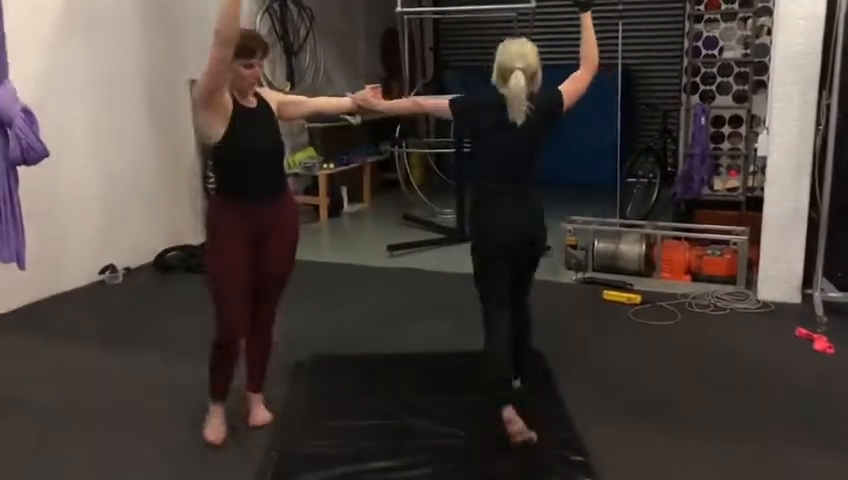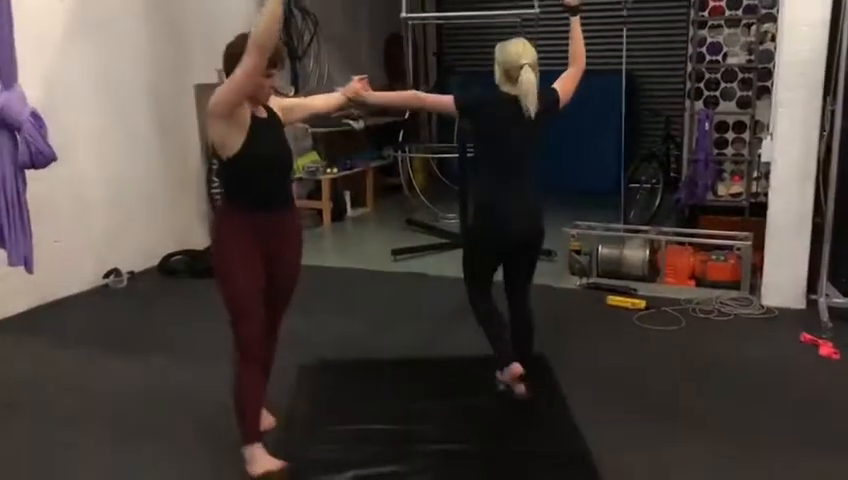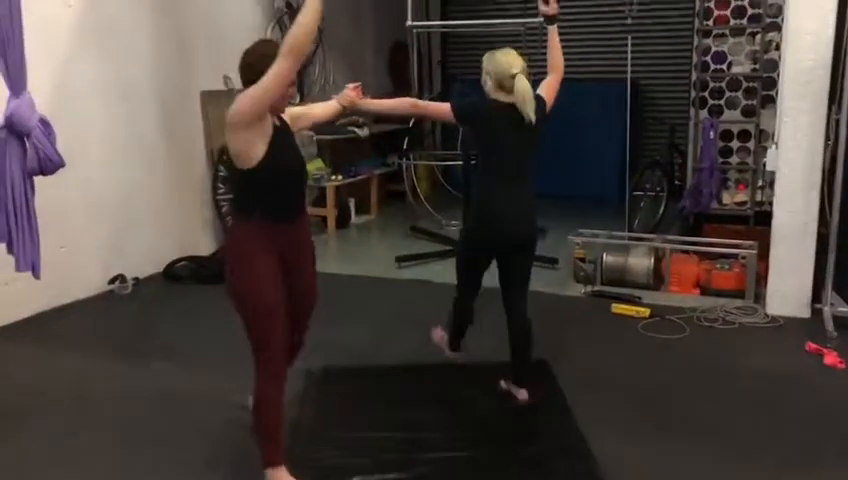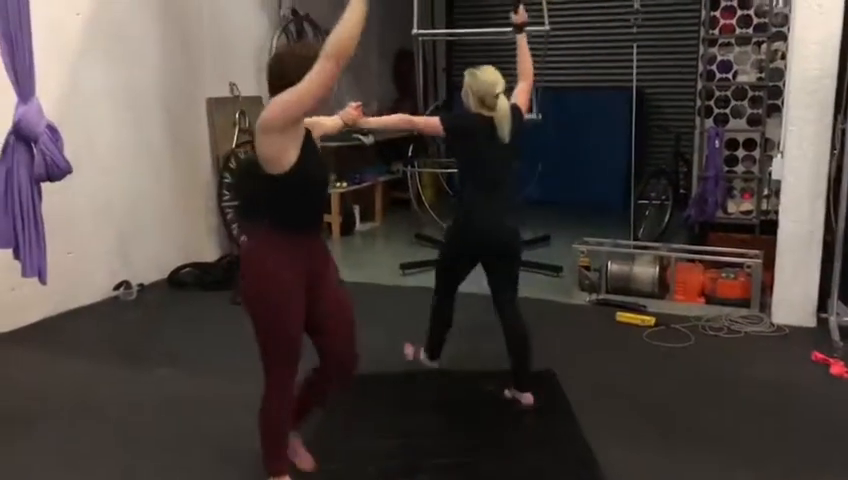
dt=0.2s
person 1, frame 1
left shoulder: (270, 101)
right shoulder: (211, 102)
left elbow: (316, 104)
right elbow: (225, 42)
left wrist: (357, 102)
left hip: (279, 217)
right hip: (231, 221)
left knee: (263, 316)
right knee: (230, 323)
left ankle: (255, 394)
right ankle: (216, 405)
person 1, frame 2
left shoulder: (274, 109)
right shoulder: (224, 110)
left elbow: (316, 103)
right elbow: (258, 49)
left wrist: (345, 94)
left hip: (285, 230)
right hip: (238, 234)
left knee: (267, 331)
right knee: (250, 340)
left ankle: (256, 401)
person 1, frame 3
left shoulder: (283, 118)
right shoulder: (245, 117)
left elbow: (316, 112)
right elbow: (291, 55)
left wrist: (342, 102)
left hip: (297, 242)
right hip: (254, 248)
left knee: (289, 347)
right knee: (271, 356)
left ankle: (263, 403)
person 1, frame 4
left shoulder: (301, 127)
right shoulder: (277, 122)
left elbow: (326, 124)
right elbow: (333, 61)
left wrist: (346, 118)
left hip: (314, 255)
right hip: (273, 261)
left knee: (343, 359)
right knee: (282, 373)
left ankle: (289, 428)
person 2, frame 1
left shoulder: (478, 107)
right shoulder: (544, 108)
left elbow: (421, 105)
right elbow: (588, 68)
left wrist: (379, 105)
left hip: (489, 223)
right hip: (530, 223)
left knee: (497, 311)
right knee: (519, 300)
left ankle: (508, 403)
right ankle: (513, 376)
person 2, frame 2
left shoulder: (483, 104)
right shoulder: (544, 105)
left elbow: (419, 100)
right elbow: (577, 67)
left wrist: (369, 97)
left hip: (489, 216)
right hip: (529, 217)
left knee: (479, 290)
right knee: (520, 296)
left ankle: (510, 362)
right ankle: (520, 374)
person 2, frame 3
left shoulder: (479, 111)
right shoulder: (534, 111)
left elbow: (417, 107)
right elbow: (556, 73)
left wrist: (366, 105)
left hip: (487, 218)
right hip: (524, 220)
left knee: (467, 285)
right knee: (516, 301)
left ankle: (453, 343)
right ankle: (519, 382)
person 2, frame 4
left shoulder: (463, 125)
right shoulder: (510, 121)
left elbow: (408, 122)
right elbow: (526, 79)
left wrist: (364, 123)
right wrist: (521, 31)
left hip: (471, 227)
right hip: (506, 229)
left knee: (445, 289)
right knee: (508, 306)
left ankle: (430, 354)
right ankle: (523, 388)
